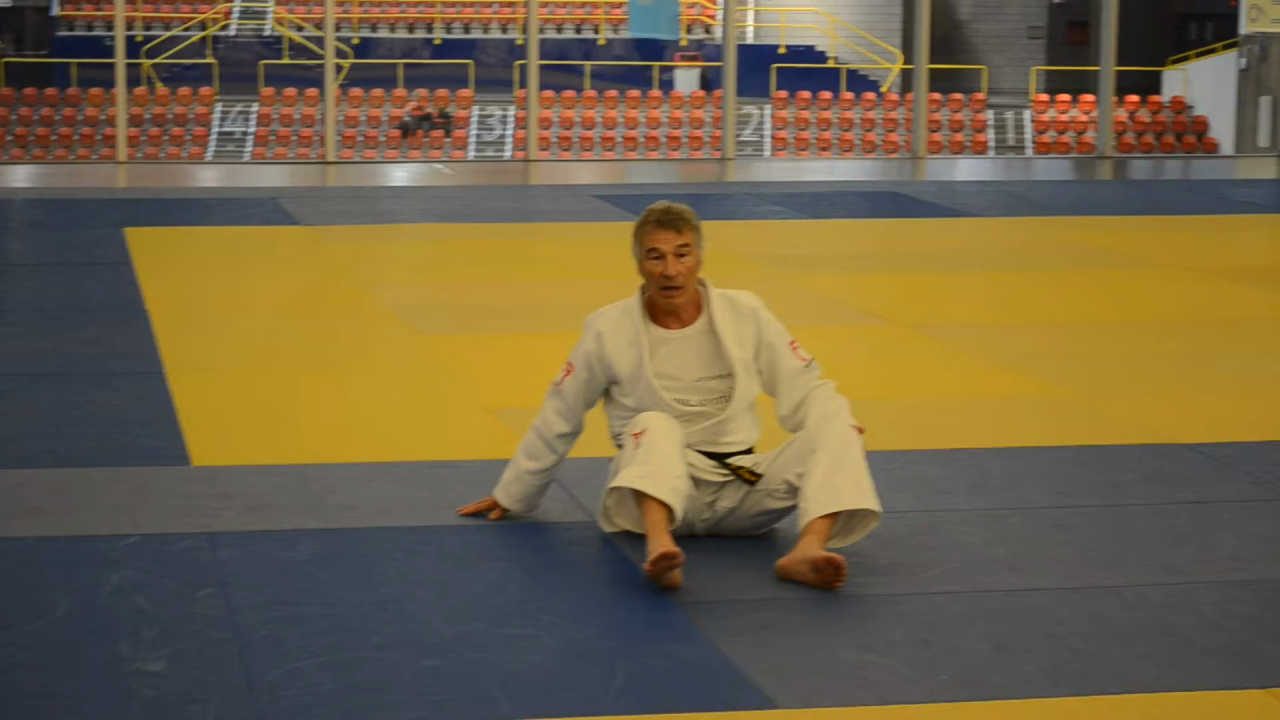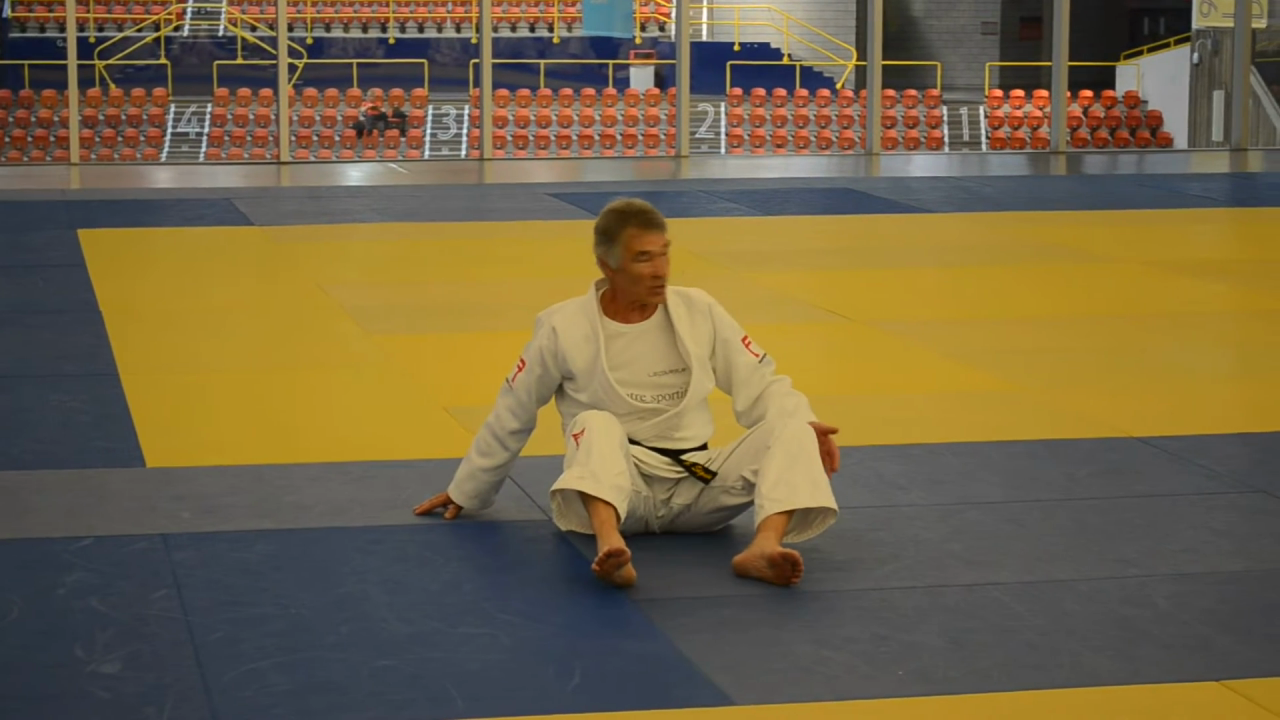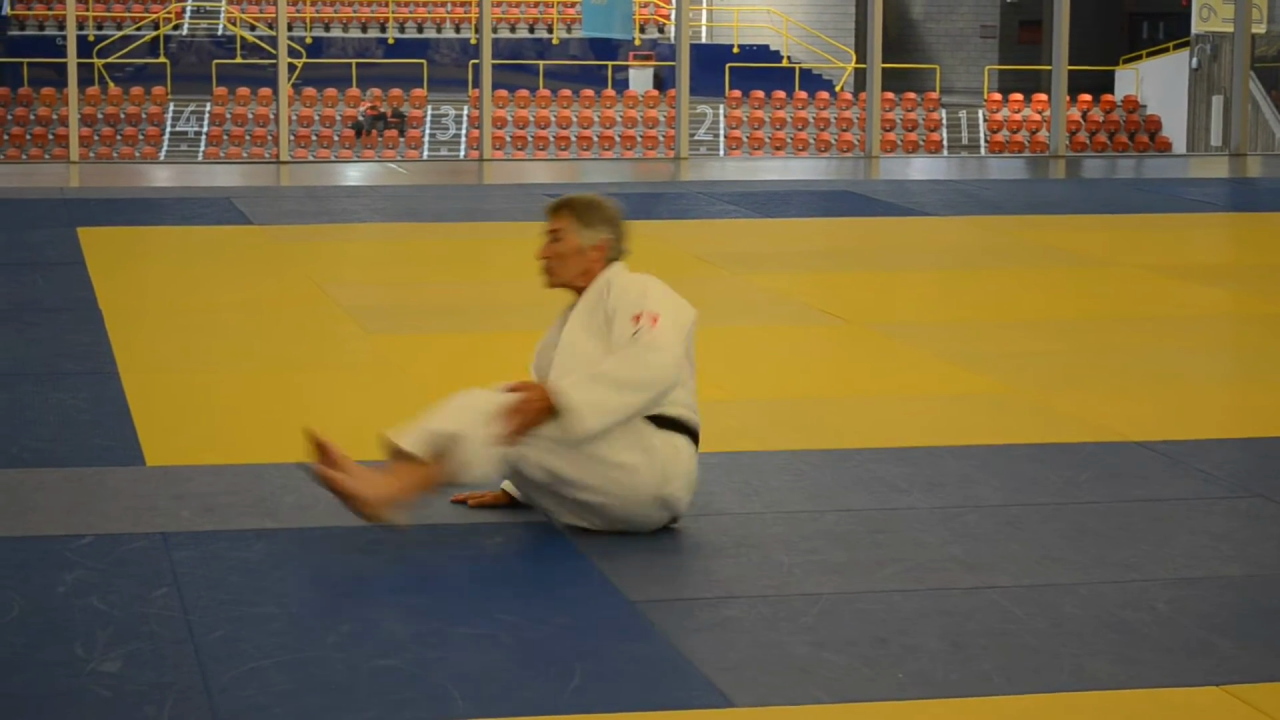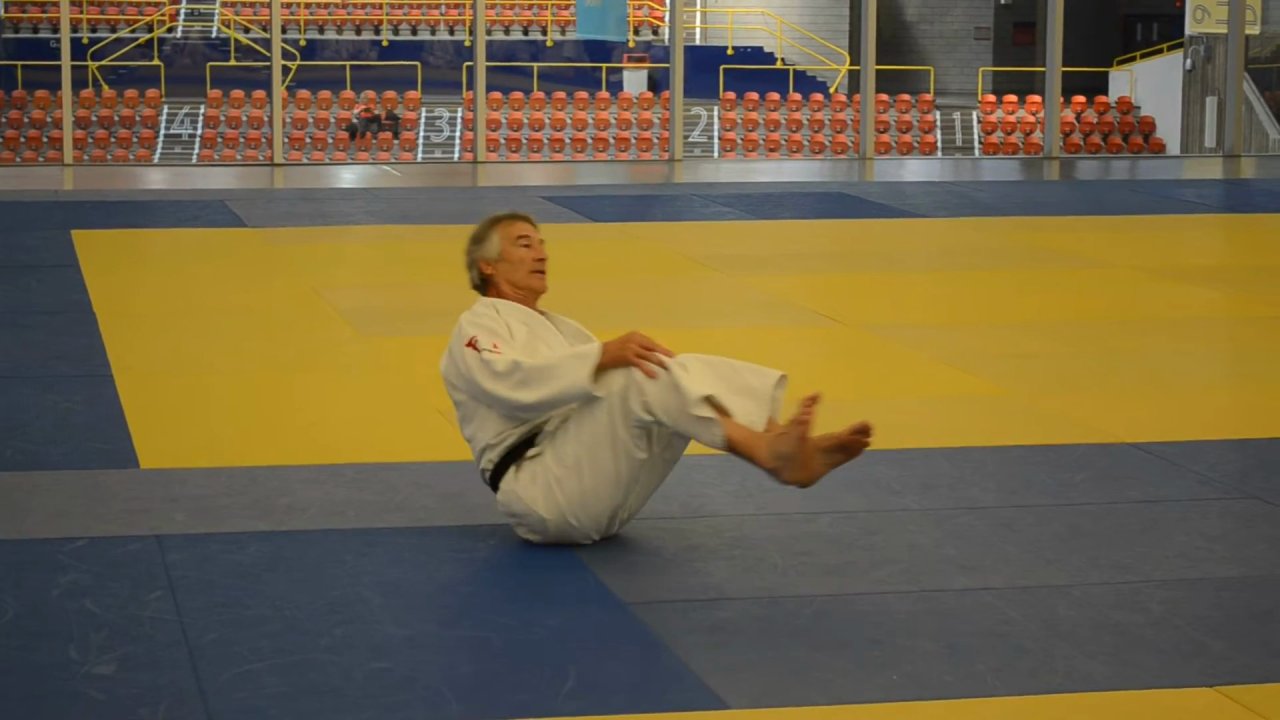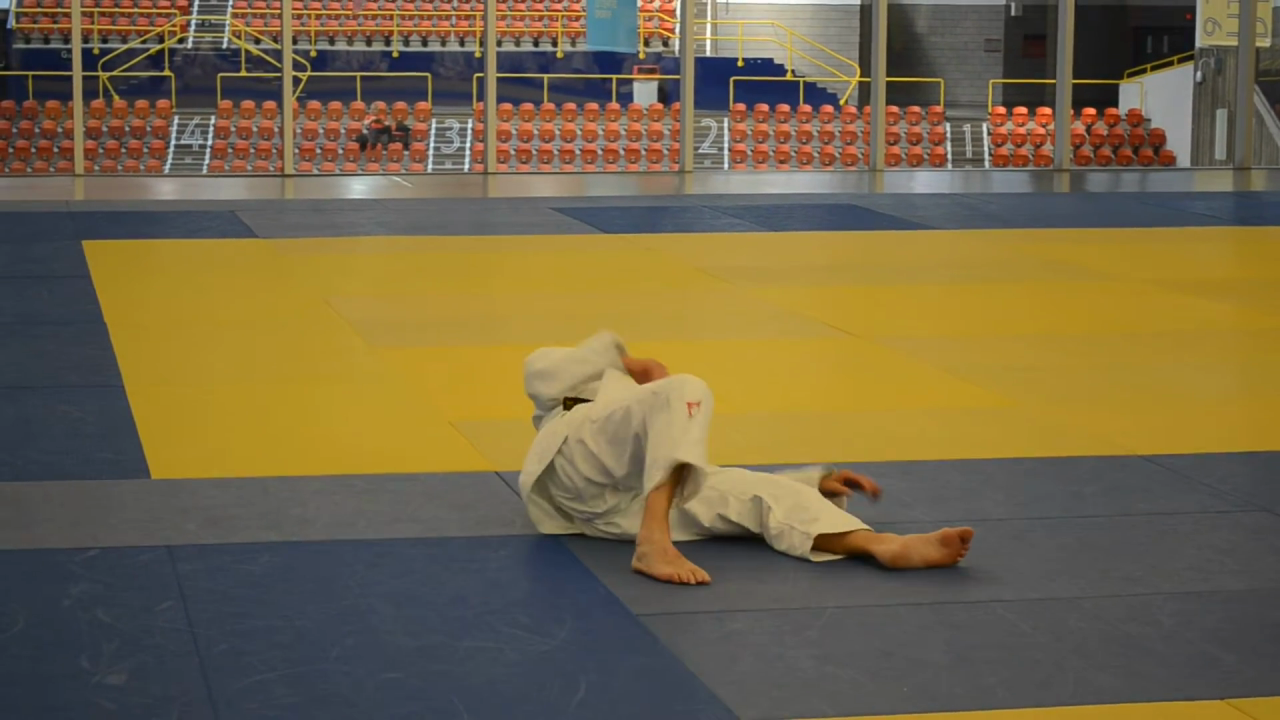
dt=1s
person 1, frame 1
left shoulder: (745, 313)
right shoulder: (608, 331)
left elbow: (804, 386)
right elbow: (558, 419)
left wrist: (843, 429)
right wrist: (511, 495)
left hip: (737, 488)
right hip: (654, 481)
left knee: (834, 437)
right knee: (655, 427)
left ankle: (806, 552)
right ankle: (659, 549)
person 1, frame 2
left shoulder: (699, 310)
right shoulder: (562, 327)
left elbow: (760, 382)
right elbow: (512, 416)
left wrist: (805, 424)
right wrist: (465, 492)
left hip: (692, 485)
right hip: (614, 482)
left knee: (791, 435)
right knee: (596, 426)
left ankle: (763, 549)
right ankle: (610, 546)
person 1, frame 3
left shoulder: (637, 293)
right shoulder: (567, 324)
left elbow: (642, 370)
left wrist: (558, 399)
right wrist: (517, 486)
left hip: (644, 472)
left ankle: (387, 490)
person 1, frame 4
left shoulder: (557, 330)
right shoulder: (480, 325)
right elbow: (517, 387)
right wrist: (605, 356)
left hip: (606, 495)
right hip: (551, 496)
left knee: (687, 373)
right knee: (640, 371)
left ankle: (785, 449)
right ankle: (768, 453)
person 1, frame 5
left shoulder: (673, 457)
right shoulder: (572, 408)
left elbow: (740, 482)
right elbow: (541, 369)
left wrist: (820, 482)
right wrist: (615, 354)
left hip: (614, 507)
left knee: (764, 496)
right knee: (686, 394)
left ankle: (886, 546)
right ankle: (654, 541)
